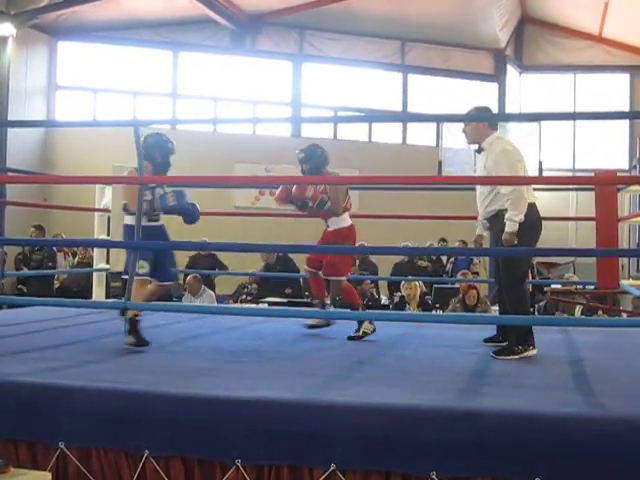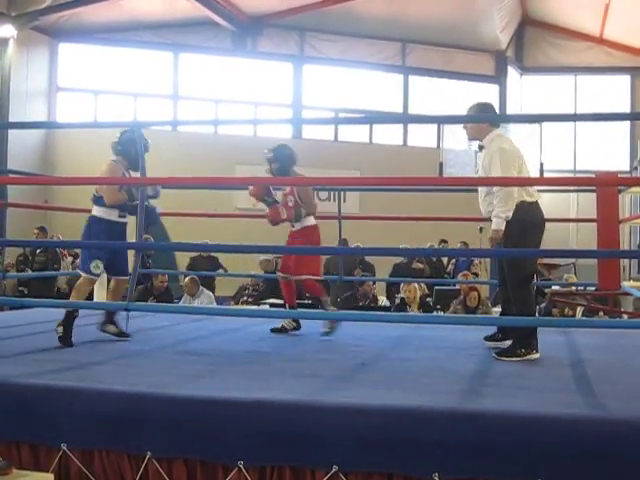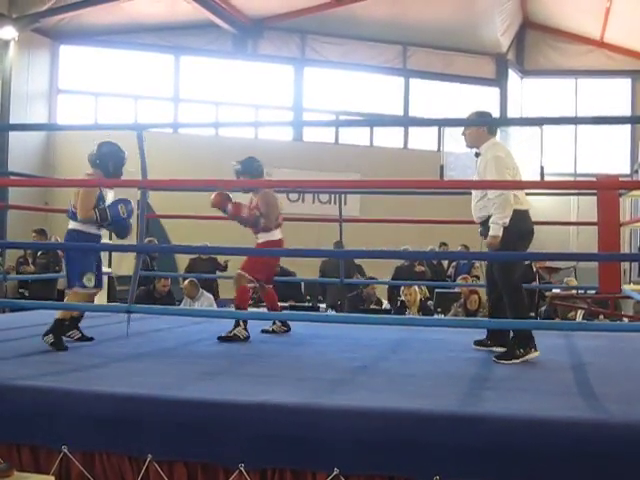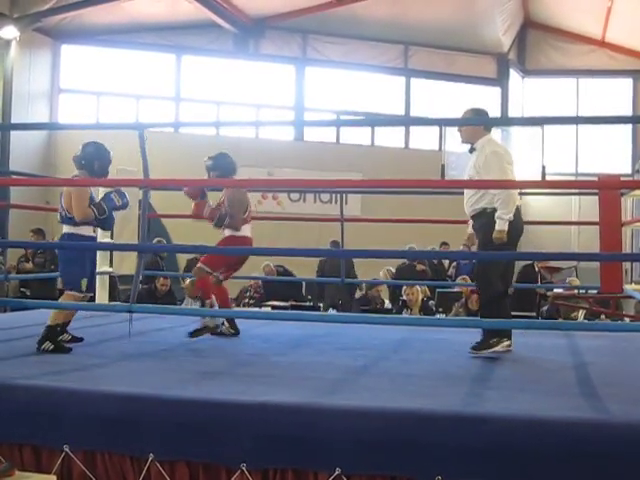
dt=0.3s
person 1, frame 1
left shoulder: (502, 151)
right shoulder: (485, 153)
left elbow: (516, 191)
left wrist: (511, 227)
right wrist: (481, 228)
left hip: (517, 223)
right hip: (503, 223)
left knee: (513, 279)
right knee: (504, 279)
left ankle: (523, 341)
right ankle: (506, 332)
person 1, frame 2
left shoulder: (499, 148)
right shoulder: (492, 148)
left elbow: (506, 189)
left wrist: (497, 225)
right wrist: (500, 224)
left hip: (520, 219)
right hip: (516, 220)
left knee: (519, 281)
right knee: (508, 279)
left ankle: (527, 345)
right ankle: (508, 331)
person 1, frame 3
left shoulder: (494, 155)
right shoulder: (489, 155)
left elbow: (503, 196)
left wrist: (495, 231)
left hip: (509, 226)
right hip: (507, 227)
left knee: (509, 284)
right knee: (496, 284)
left ankle: (525, 344)
right ankle: (497, 337)
person 1, frame 4
left shoulder: (492, 152)
right shoulder: (479, 154)
left elbow: (504, 190)
left wrist: (501, 225)
right wrist: (473, 227)
left hip: (497, 225)
right hip: (489, 223)
left knee: (486, 279)
right knee: (496, 281)
left ankle: (496, 335)
right ankle: (499, 336)
person 2, frame 1
left shoulder: (160, 178)
right shoulder: (134, 176)
left elbow: (162, 204)
right elbow: (134, 208)
left wrist: (182, 208)
right wrist: (161, 203)
left hip: (157, 233)
right hip: (137, 234)
left knee: (163, 283)
right knee: (142, 279)
left ankle: (129, 311)
right ankle: (133, 327)
person 2, frame 2
left shoulder: (126, 172)
right shoulder: (113, 168)
right elbow: (111, 199)
left wrist: (139, 207)
right wrist: (137, 192)
left hip: (116, 230)
right hip: (99, 228)
left knee: (121, 278)
right knee: (90, 277)
left ankle: (109, 321)
right ankle: (65, 323)
person 2, frame 3
left shoulder: (100, 184)
right shoulder: (91, 183)
right elbow: (84, 215)
left wrist: (114, 224)
right wrist: (110, 213)
left hip: (90, 241)
right hip: (79, 241)
left knee: (93, 289)
right knee: (82, 289)
left ankle: (71, 326)
right ankle: (53, 332)
person 2, frame 4
left shoulder: (80, 183)
right shoulder: (80, 184)
right elbow: (81, 215)
left wrist: (100, 218)
right wrist: (105, 205)
left hip: (77, 243)
right hip: (77, 244)
left knee: (83, 292)
right knee: (74, 292)
left ankle: (61, 331)
right ankle: (47, 338)
person 3, frame 1
right shoulder: (316, 182)
left elbow: (336, 209)
right elbow: (312, 211)
left wrist: (315, 198)
right wrist: (295, 200)
left hip: (343, 233)
right hip: (330, 233)
left knee: (337, 280)
right knee: (311, 270)
left ankle: (365, 322)
person 3, frame 2
left shoulder: (299, 183)
right shoulder: (286, 184)
left elbow: (311, 210)
left wrist: (288, 214)
right wrist: (268, 199)
left hip: (307, 231)
right hip: (296, 232)
left knee: (304, 276)
right knee: (285, 275)
left ankle: (330, 313)
right ankle: (292, 321)
person 3, frame 3
left shoulder: (266, 195)
right shoulder: (254, 197)
left elbow: (269, 225)
right elbow: (247, 221)
left wrist: (247, 216)
right wrist: (229, 208)
left hip: (271, 244)
right hip: (264, 244)
left knee: (241, 280)
right knee: (263, 285)
left ankle: (241, 329)
right ankle: (281, 323)
person 3, frame 4
left shoulder: (234, 193)
right shoulder: (229, 192)
left elbow: (237, 225)
right elbow: (223, 217)
left wrist: (211, 214)
right wrist: (202, 200)
left hip: (237, 241)
right hip: (239, 242)
left knee: (201, 272)
right knee: (215, 279)
right ankle: (230, 325)
